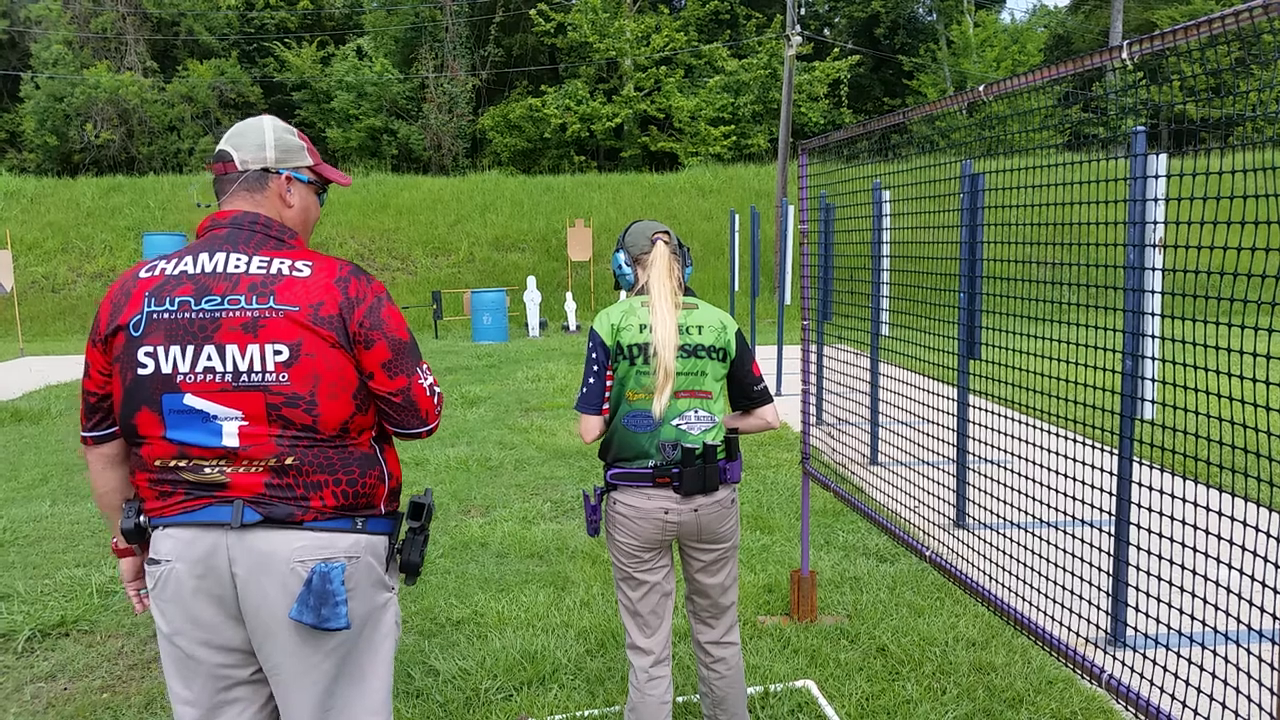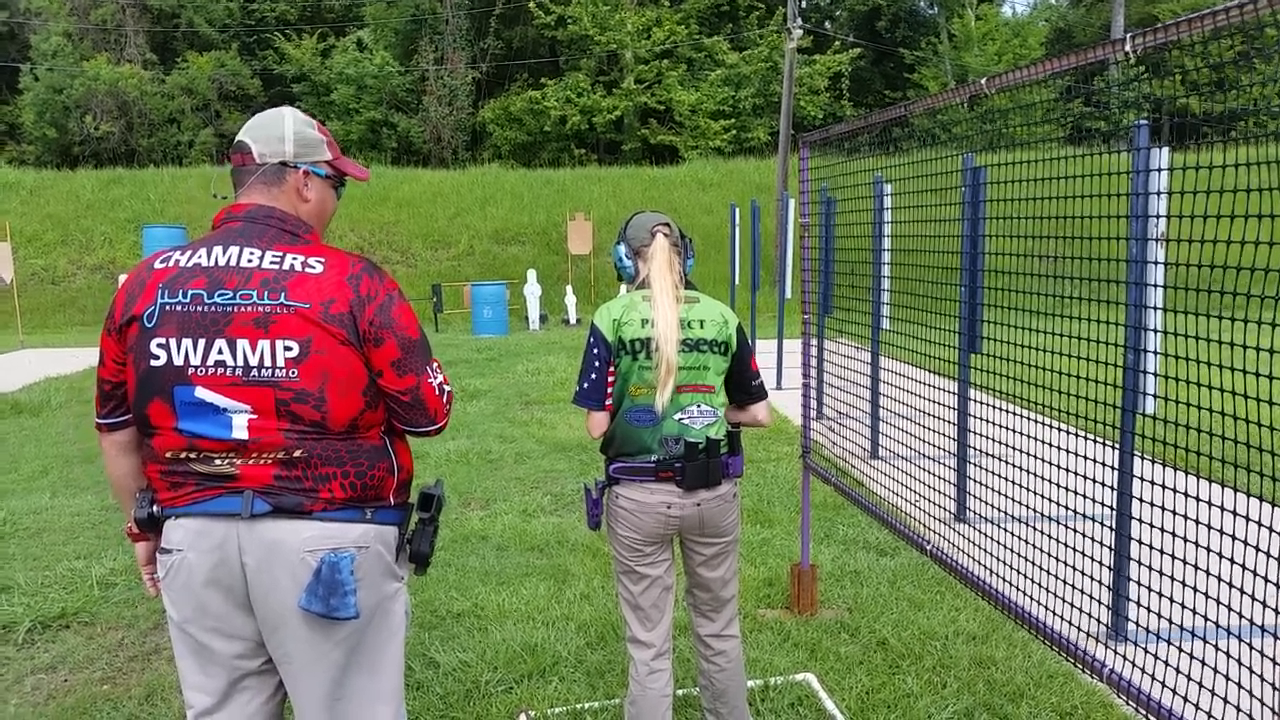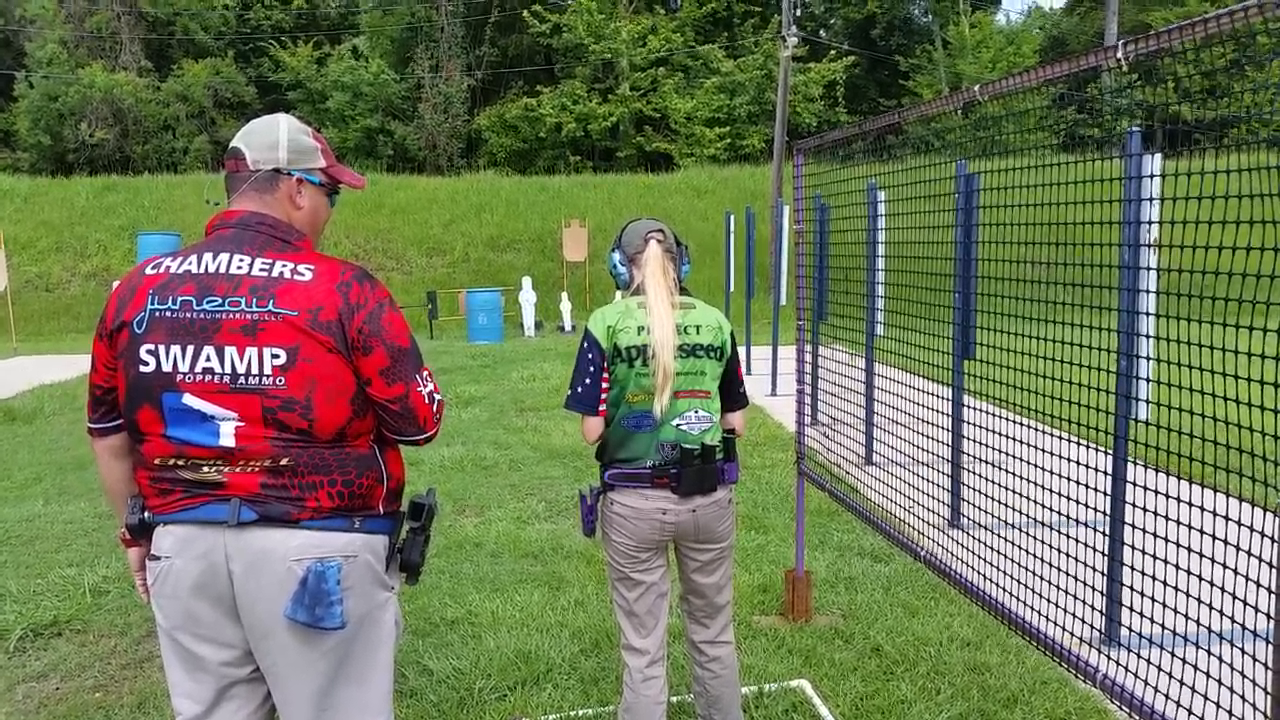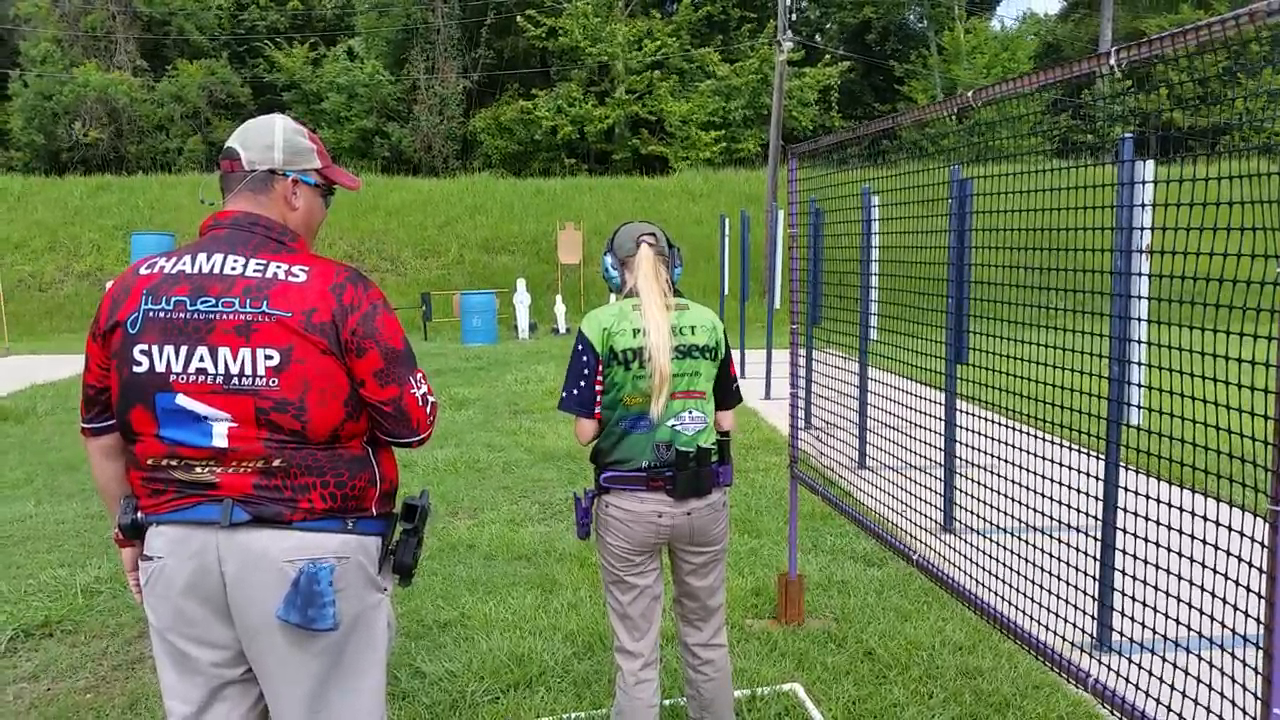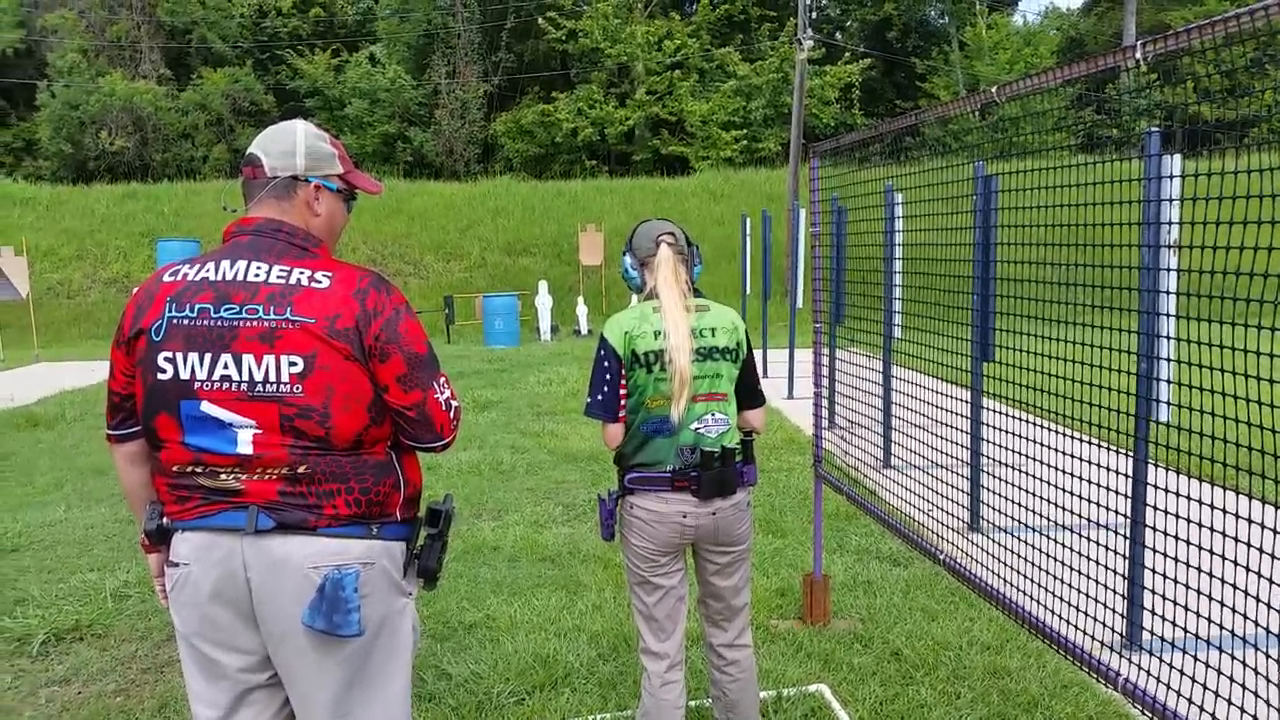
dt=0.7s
person 1, frame 1
left shoulder: (129, 293)
right shoulder: (341, 286)
left elbow: (103, 443)
right elbow: (420, 418)
left wrist: (129, 541)
left hip: (184, 549)
right hip: (316, 551)
person 1, frame 2
left shoulder: (146, 283)
right shoulder: (353, 280)
left elbow: (117, 430)
right elbow: (429, 415)
left wrist: (144, 527)
left hip: (196, 537)
right hip: (326, 541)
person 1, frame 3
left shoulder: (137, 290)
right shoulder: (344, 288)
left elbow: (110, 436)
right elbow: (419, 423)
left wrist: (137, 533)
left hip: (184, 546)
right hip: (316, 549)
person 1, frame 4
left shoulder: (131, 289)
right shoulder: (338, 290)
left elbow: (102, 436)
right elbow: (412, 424)
left wrist: (131, 533)
left hip: (176, 546)
right hip: (308, 550)
person 1, frame 5
left shoulder: (155, 296)
right shoulder: (361, 295)
left elbow: (128, 442)
right elbow: (436, 430)
left wrist: (158, 537)
left hip: (202, 553)
right hip: (332, 557)
person 2, frame 1
left shoulder: (613, 322)
right shoulder: (720, 322)
left elbow: (590, 430)
right elbow: (767, 417)
left hip: (638, 501)
right hip: (712, 497)
left knee: (648, 648)
right knee: (719, 632)
person 2, frame 2
left shoulder: (613, 316)
right shoulder: (721, 316)
left elbow: (598, 426)
right elbow: (758, 414)
left hip: (640, 495)
right hip: (714, 490)
left knee: (649, 641)
right knee: (719, 628)
person 2, frame 3
left shoulder: (608, 322)
right shoulder: (715, 321)
left elbow: (592, 430)
right elbow: (736, 422)
left hip: (635, 501)
right hip: (708, 495)
left knee: (643, 648)
right knee: (714, 635)
person 2, frame 4
left shoulder: (601, 325)
right shoulder: (708, 321)
left elbow: (585, 431)
right elbow: (726, 420)
left hip: (630, 503)
right hip: (703, 497)
left knee: (637, 650)
right knee: (708, 637)
person 2, frame 5
left shoulder: (623, 329)
right shoulder: (730, 323)
left elbow: (613, 436)
right elbow: (754, 421)
left hip: (653, 505)
right hip: (726, 498)
left knee: (661, 651)
right knee: (731, 636)
